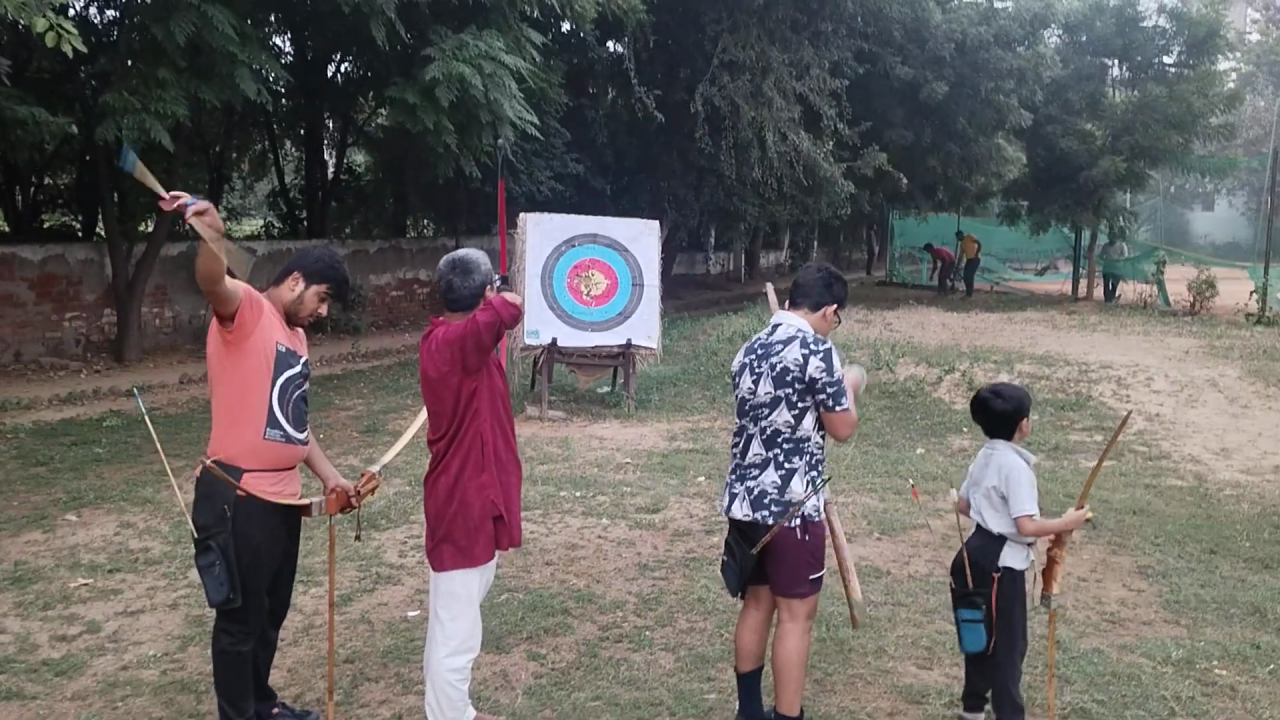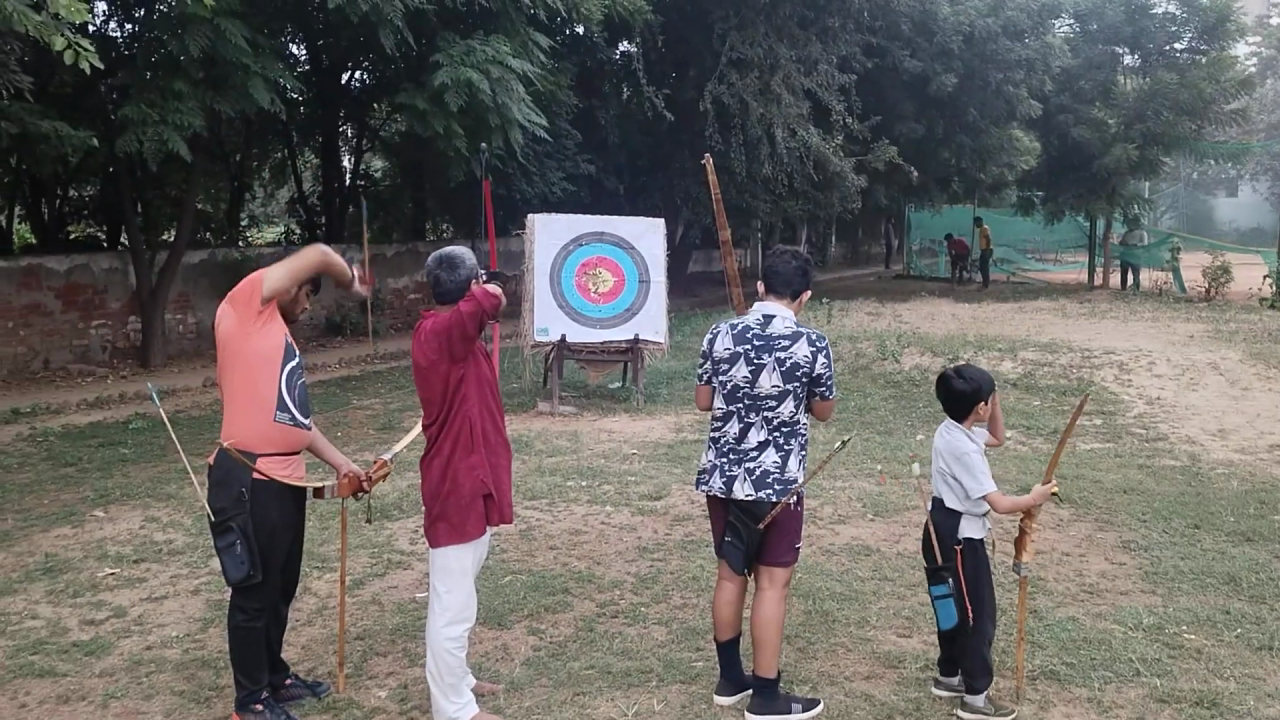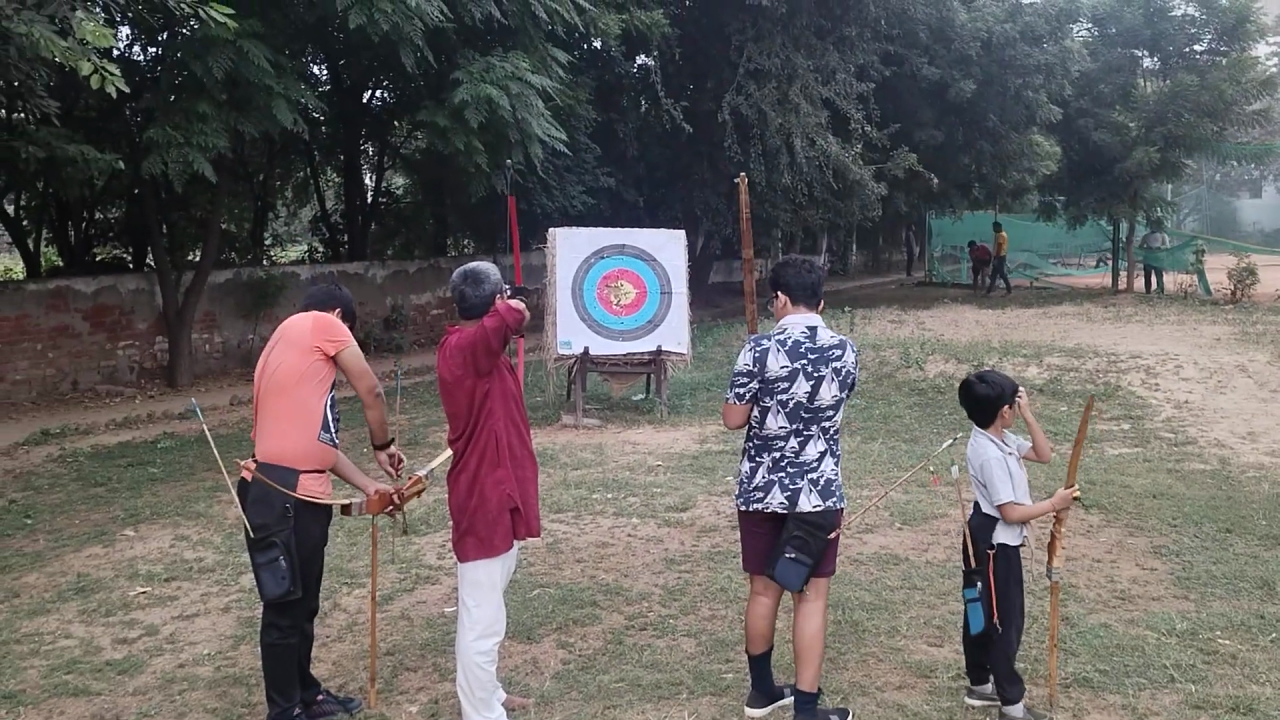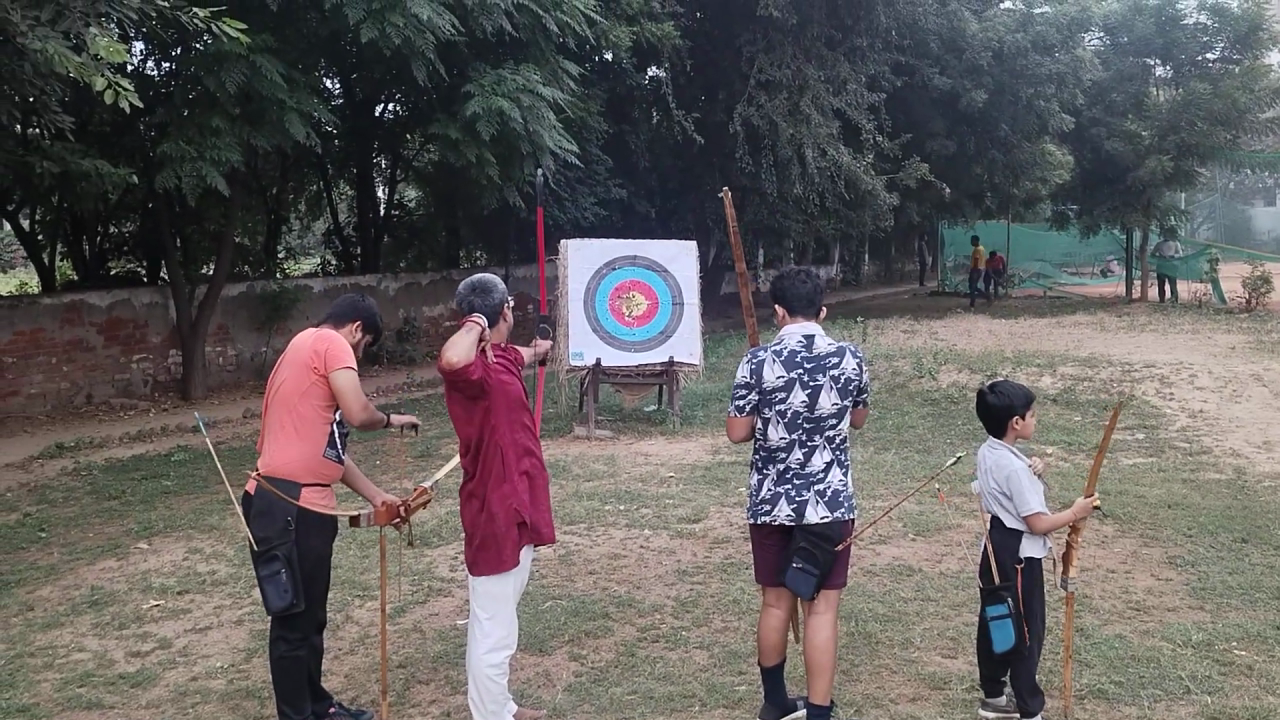
dt=1s
person 1, frame 1
left shoulder: (295, 335)
right shoulder: (246, 309)
right elbow: (213, 283)
left wrist: (329, 474)
right wrist: (209, 233)
left hip: (282, 497)
right hip: (240, 496)
left knee: (272, 610)
right knee: (241, 615)
person 1, frame 2
left shoulder: (277, 331)
right shoulder: (245, 307)
right elbow: (314, 255)
left wrist: (341, 462)
right wrist: (348, 275)
left hip: (285, 480)
right hip: (249, 480)
left knee: (280, 588)
right knee: (253, 592)
left ankle: (274, 676)
person 1, frame 3
left shoulder: (287, 346)
right shoulder: (320, 324)
right elbow: (370, 391)
left wrist: (367, 484)
right wrist: (383, 445)
left hip: (299, 494)
right hip: (282, 494)
left knee: (302, 603)
right knee: (286, 606)
person 1, frame 4
left shoulder: (309, 350)
right shoulder: (329, 343)
left elbow: (328, 446)
right elbow: (357, 413)
left wrist: (376, 496)
right wrist: (390, 419)
left hip: (304, 505)
right hip: (287, 505)
left knee: (310, 615)
right knee: (294, 619)
person 2, frame 1
left shoulder: (442, 337)
right shoulder: (458, 340)
right elbow: (508, 308)
right wrist: (501, 302)
left hip: (465, 496)
right hip: (467, 502)
left knee: (453, 621)
right knee: (456, 631)
person 2, frame 2
left shoulder: (442, 330)
right shoulder: (442, 331)
right elbow: (488, 300)
right wrist: (488, 295)
left hip: (464, 477)
right hip: (458, 483)
left knee: (454, 595)
right knee: (453, 603)
left ankle: (454, 680)
person 2, frame 3
left shoulder: (468, 345)
right shoulder: (468, 346)
right elbow: (515, 314)
right wrist: (511, 309)
left hip: (492, 491)
right hip: (485, 497)
left knee: (482, 610)
right knee: (482, 617)
person 2, frame 4
left shoulder: (497, 357)
right shoulder: (475, 367)
right elbow: (450, 360)
left wrist: (534, 351)
right wrist: (476, 325)
left hip: (511, 507)
right hip: (499, 512)
left knee: (495, 622)
right knee: (494, 630)
person 3, frame 1
left shoulder: (751, 349)
right shoulder: (815, 349)
right elbow: (842, 428)
right wrist: (847, 388)
left hip: (744, 498)
right hip: (789, 505)
left knee: (756, 603)
right knee: (796, 615)
person 3, frame 2
left shoulder: (721, 334)
right shoulder: (811, 345)
left elbow: (703, 400)
right elbow: (823, 411)
left hip: (721, 476)
right hip: (775, 482)
left knee: (730, 574)
right knee: (772, 583)
left ankle: (730, 678)
person 3, frame 3
left shoulder: (761, 349)
right shoulder: (846, 351)
left elbow: (733, 419)
left hip: (762, 490)
right hip: (819, 493)
left knee: (764, 590)
right knee: (812, 596)
person 3, frame 4
left shoulder: (758, 362)
right shoulder: (850, 358)
left elbow: (737, 432)
left hip: (771, 502)
right hip: (828, 503)
left knee: (775, 602)
right knee: (822, 607)
person 4, frame 1
left shoulder: (983, 456)
right shoulder: (1016, 466)
left elbow: (963, 506)
right elbow: (1026, 526)
right wrist: (1066, 522)
left hip: (975, 553)
right hip: (1002, 563)
right knee: (1008, 647)
person 4, frame 2
left shoulder: (948, 430)
right shoulder: (964, 449)
left elbow: (997, 438)
right elbow: (998, 503)
left wrist: (995, 406)
right wrist: (1033, 498)
left hip: (942, 529)
right hip: (961, 535)
left knee: (954, 609)
right knee: (977, 614)
left ankle: (948, 676)
person 4, frame 3
left shoulder: (997, 438)
right shoulder: (991, 456)
left elbow: (1044, 455)
right elbow: (1010, 512)
left wrist: (1028, 415)
right wrist: (1054, 504)
left hip: (982, 538)
right hip: (997, 544)
right knee: (1005, 622)
left ankle: (980, 685)
person 4, frame 4
left shoulder: (987, 453)
right shoulder: (1015, 467)
right elbow: (1037, 523)
left wrist: (1033, 470)
right wrist: (1075, 513)
left hip: (996, 546)
right hip: (1019, 555)
left knee: (993, 623)
right knee: (1026, 634)
